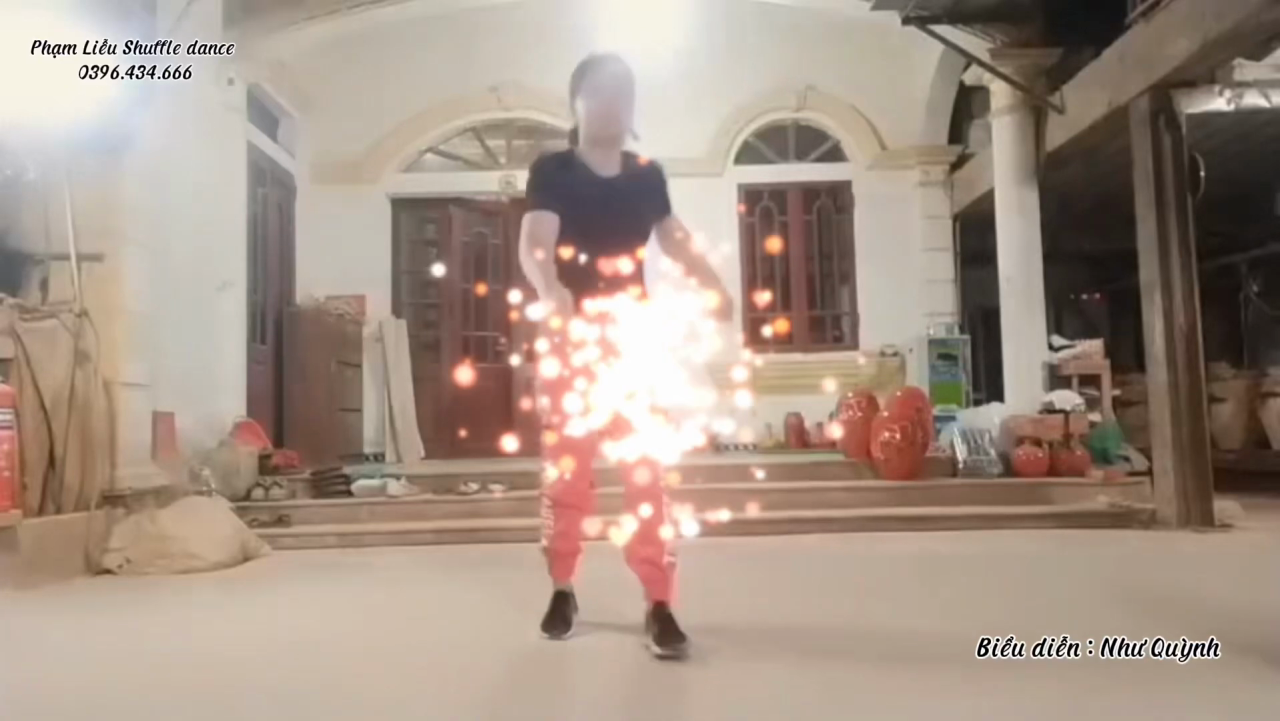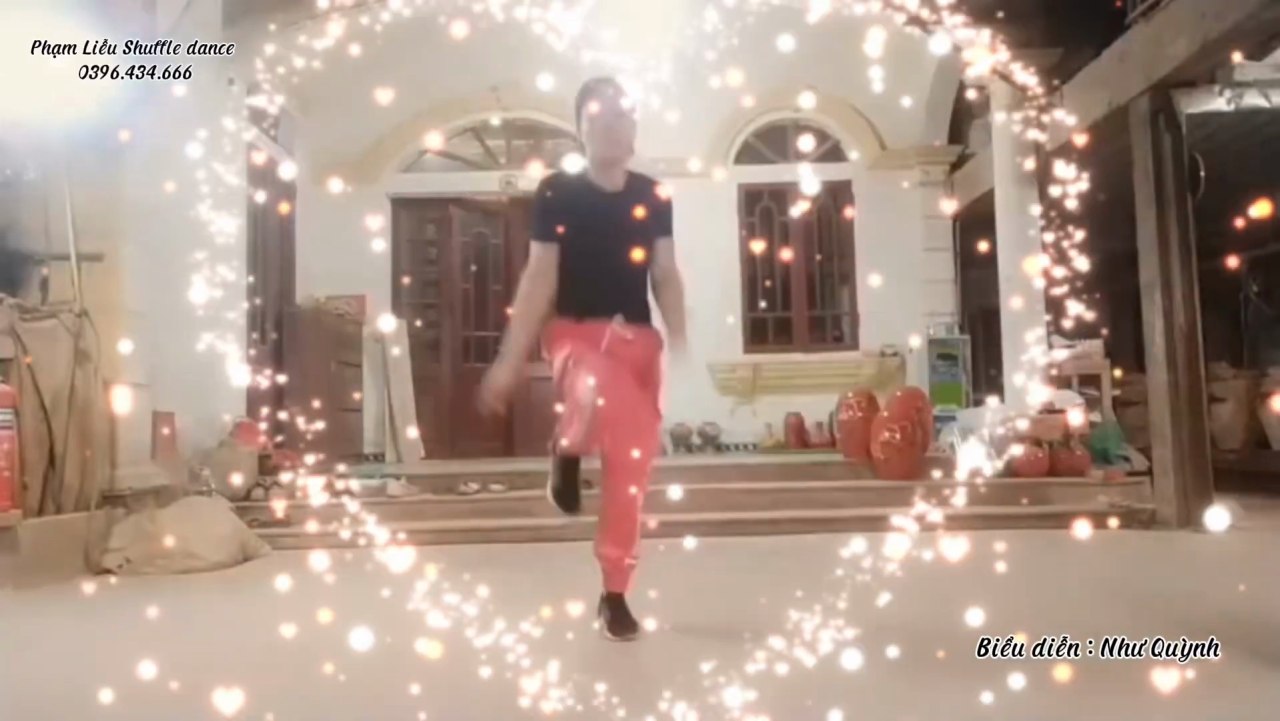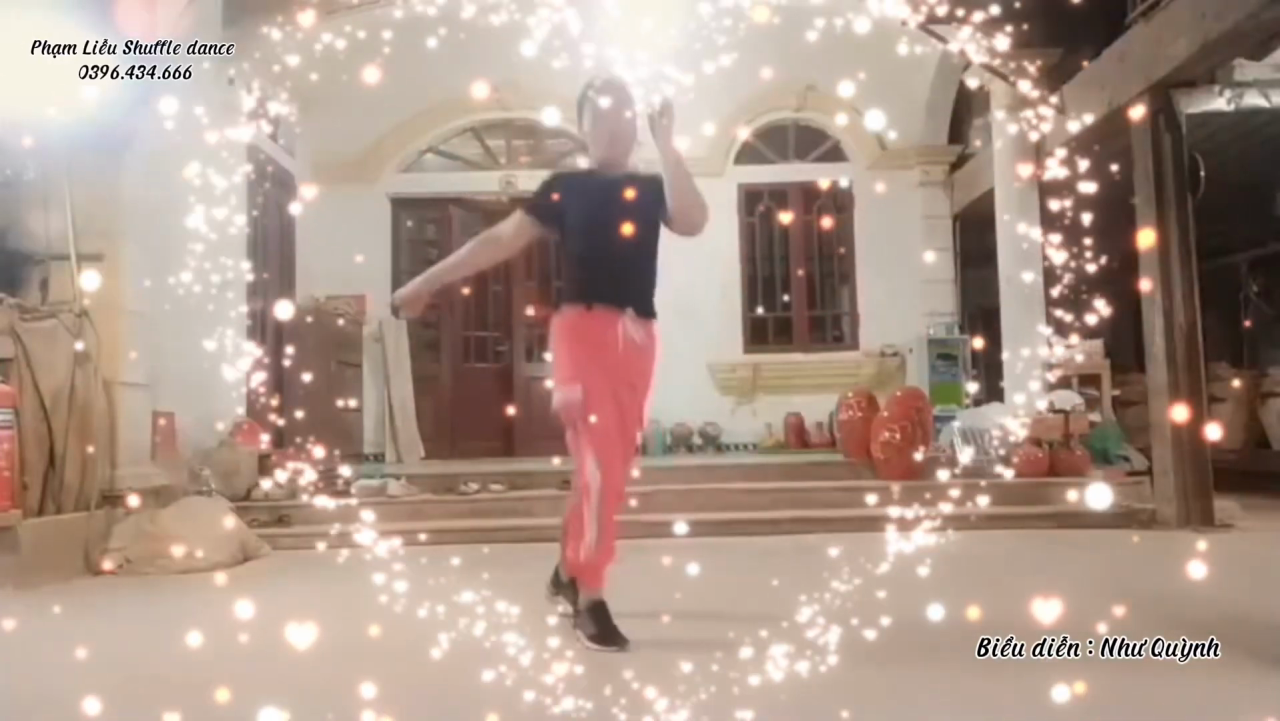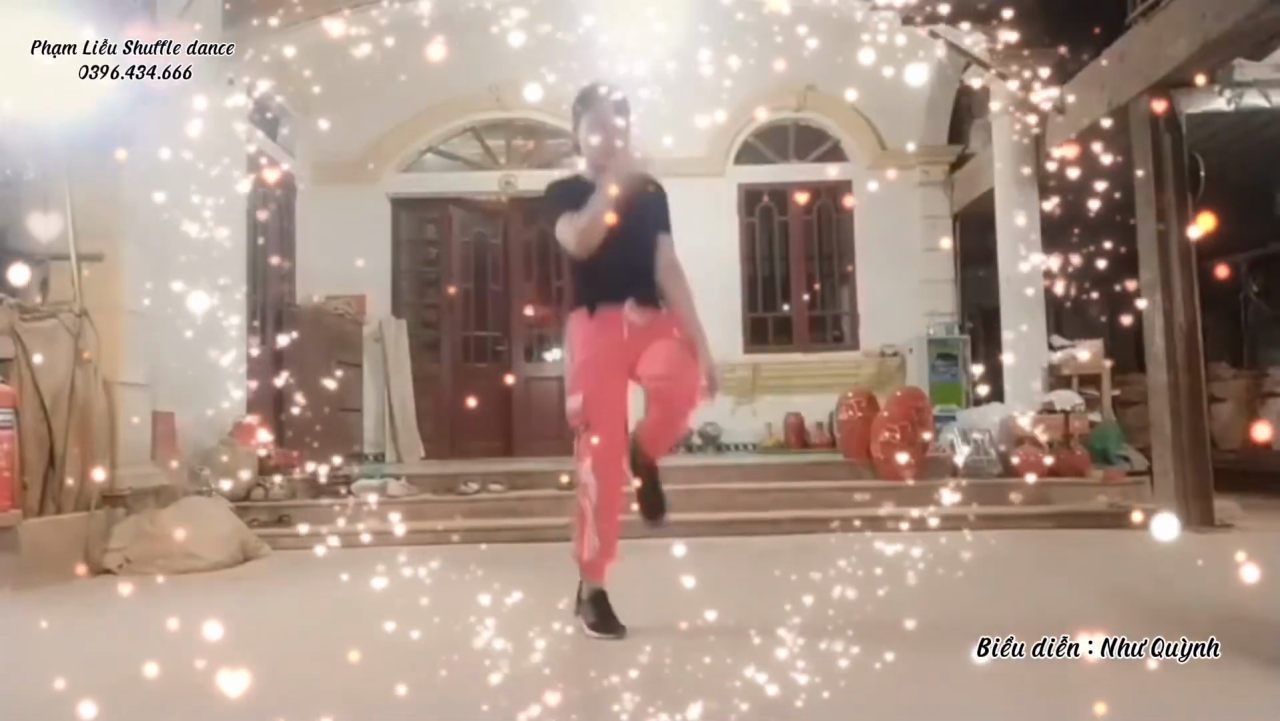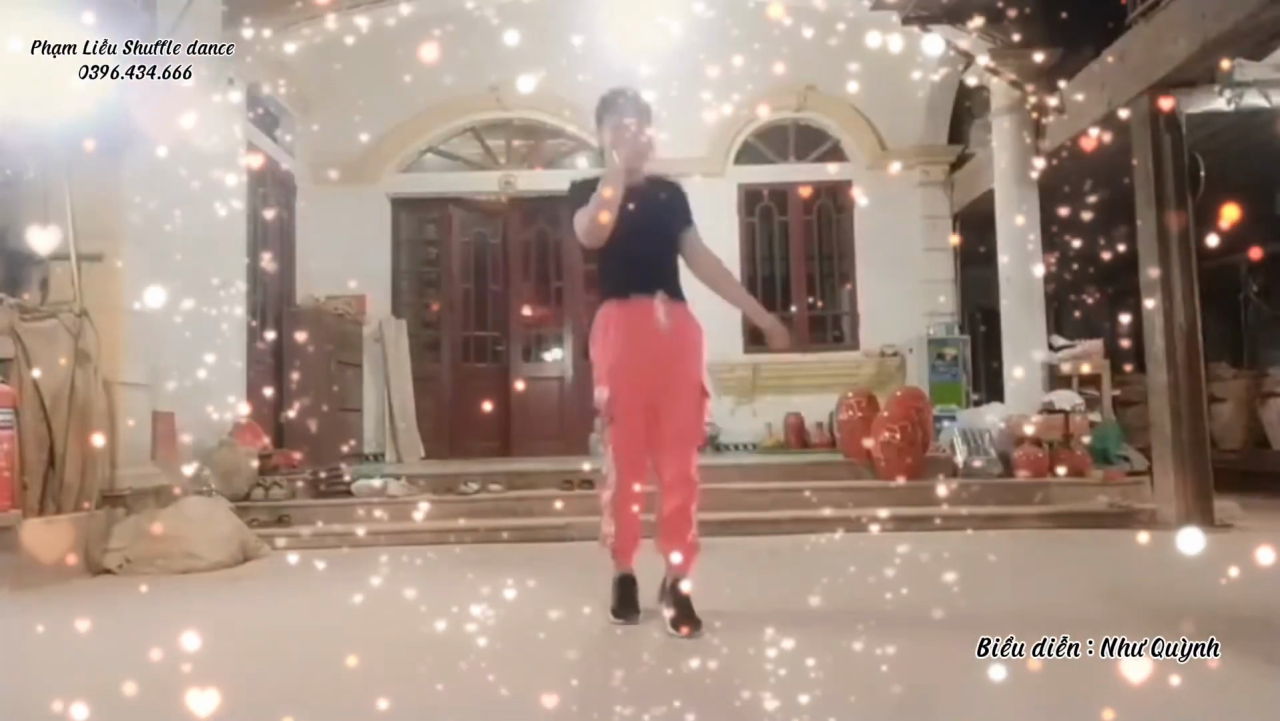
dt=0.3s
person 1, frame 1
left shoulder: (647, 174)
right shoulder: (551, 172)
left elbow: (673, 238)
right elbow: (533, 247)
left wrist: (715, 286)
right wrist: (550, 290)
left knee: (646, 472)
right knee: (567, 472)
left ankle: (658, 606)
right ankle: (562, 591)
person 1, frame 2
left shoulder: (655, 194)
right shoulder: (557, 194)
left elbow: (666, 272)
right elbow: (539, 280)
left wrist: (674, 327)
right wrist: (510, 360)
left hip: (636, 338)
right hip: (577, 331)
left knee: (634, 472)
right knee: (596, 396)
left ankle: (614, 593)
right ankle: (568, 455)
person 1, frame 3
left shoulder: (655, 189)
right shoulder: (564, 188)
left elbow: (693, 222)
right elbow: (501, 241)
left wrist: (667, 146)
right wrist: (427, 283)
left hip: (637, 339)
right hip: (582, 331)
left knee: (611, 470)
right knee: (597, 466)
left ankle: (568, 573)
right ankle: (590, 600)
person 1, frame 4
left shoulder: (653, 193)
right shoulder: (565, 194)
left elbow: (669, 271)
right elbow: (578, 242)
left wrist: (699, 342)
right wrist: (610, 185)
left hip: (653, 323)
right hip: (595, 329)
left knee: (678, 385)
right knee: (600, 464)
left ankle: (646, 456)
right ankle: (591, 590)
person 1, frame 5
left shoulder: (669, 192)
right shoulder: (586, 190)
left elbow: (700, 260)
right elbow: (591, 233)
left wrist: (758, 313)
right wrist: (615, 172)
left hip: (676, 325)
right hip: (621, 325)
left knee: (680, 460)
right knee: (626, 456)
left ankle: (677, 582)
right ankle: (624, 574)
